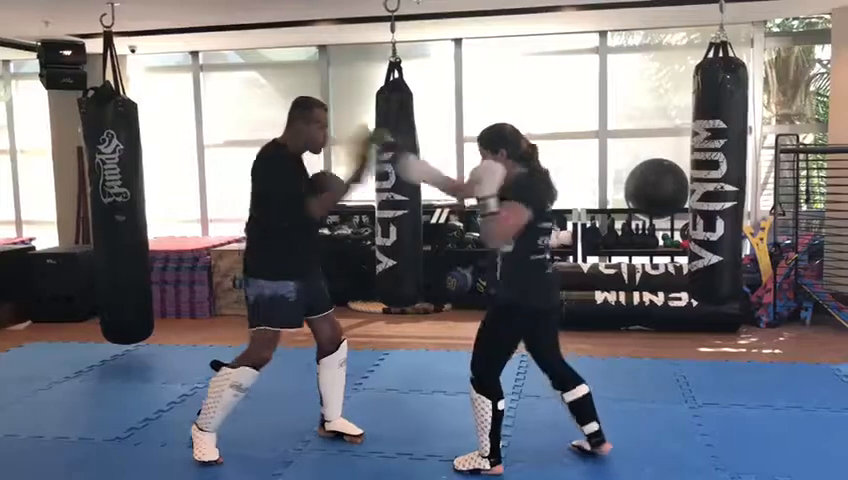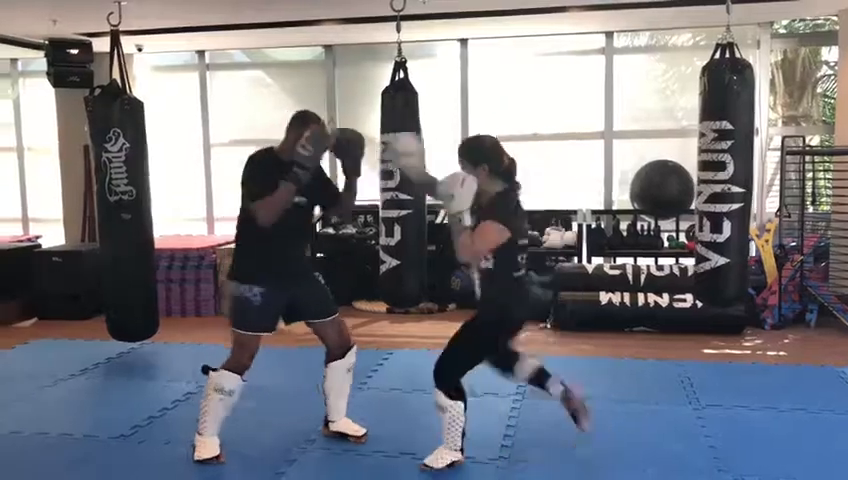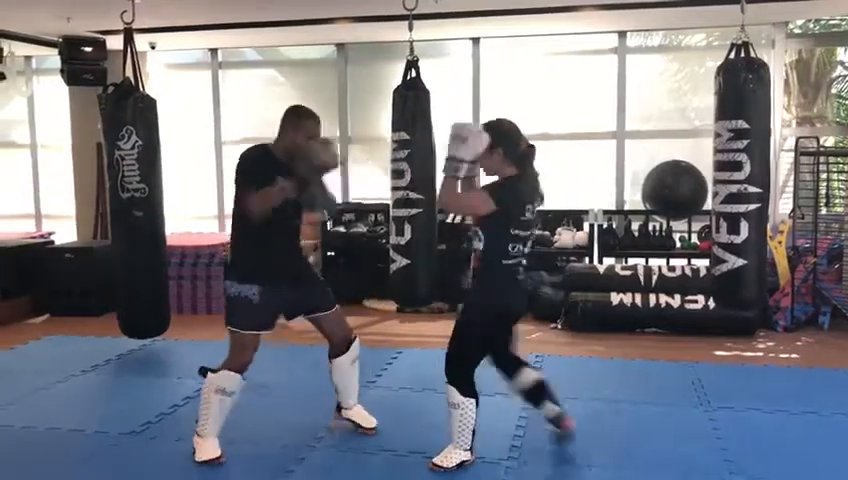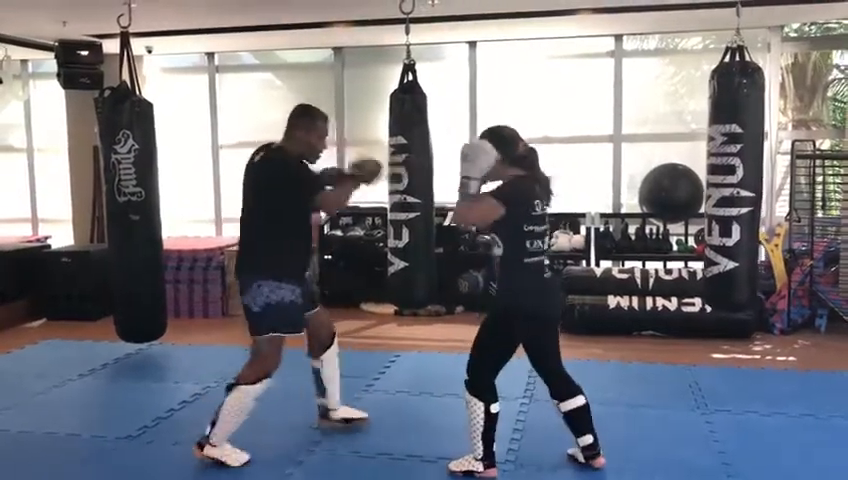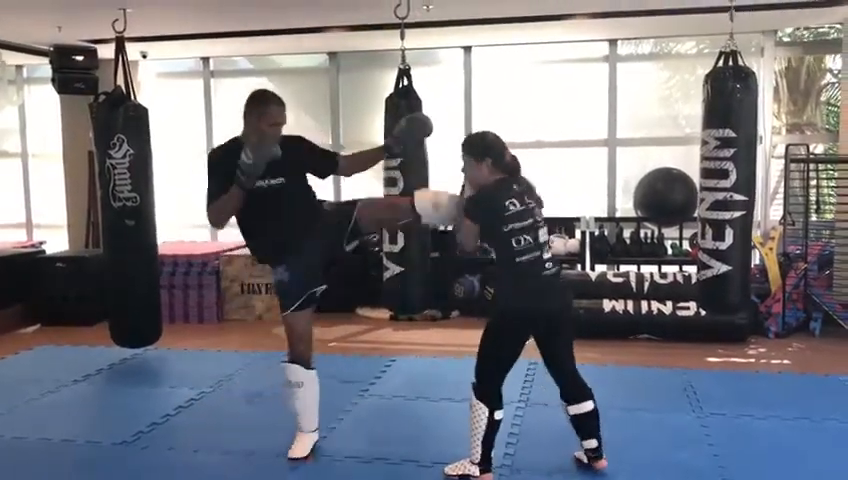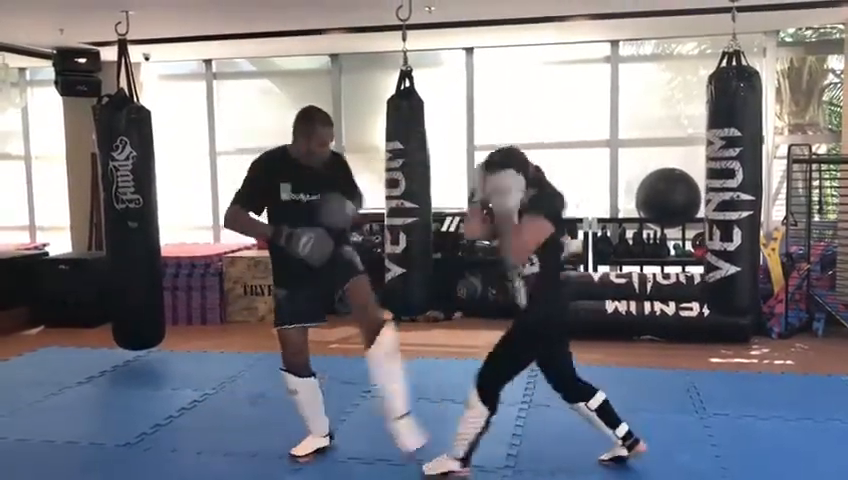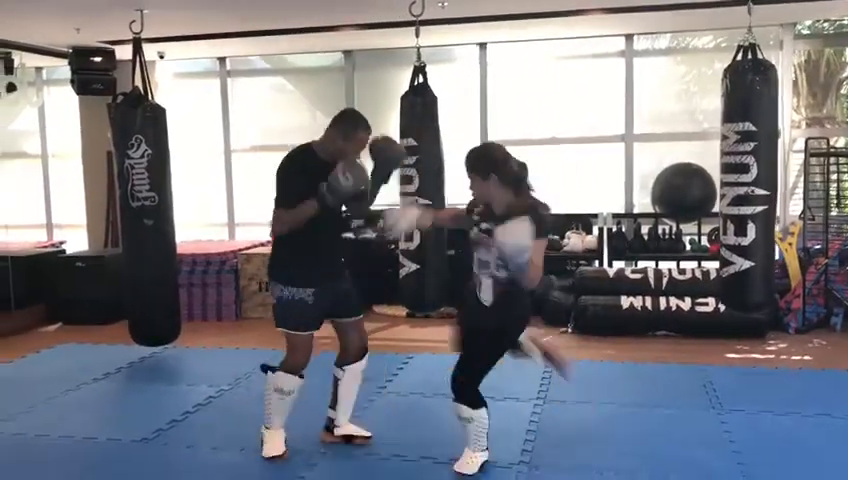
dt=0.7s
person 1, frame 1
left shoulder: (290, 159)
right shoulder: (275, 159)
left elbow: (307, 203)
right elbow: (317, 210)
left wrist: (328, 186)
right wrist: (351, 177)
left hip: (301, 268)
right hip: (272, 273)
left knee: (331, 337)
right knee: (259, 354)
left ankle: (330, 419)
right ankle: (203, 430)
person 1, frame 2
left shoulder: (313, 171)
right shoulder: (260, 163)
left elbow: (341, 209)
right elbow: (263, 216)
left wrist: (351, 174)
right wrist: (298, 175)
left hip: (299, 272)
right hip: (257, 278)
left knee: (341, 342)
right knee: (241, 358)
left ankle: (336, 420)
right ankle: (206, 437)
person 1, frame 3
left shoulder: (305, 163)
right shoulder: (255, 160)
left elbow: (307, 212)
right elbow: (256, 208)
left wrist: (311, 211)
right wrist: (290, 181)
left hip: (295, 269)
right hip: (251, 276)
left knee: (342, 336)
right knee: (239, 359)
left ankle: (349, 408)
right ankle: (205, 437)
person 1, frame 4
left shoulder: (269, 158)
right shoulder: (285, 165)
left elbow: (299, 201)
right elbow: (329, 204)
left wrist: (348, 175)
right wrist: (355, 177)
left hip: (282, 270)
right hip: (268, 274)
left knee: (324, 333)
right knee: (265, 362)
left ankle: (331, 408)
right ankle: (214, 441)
person 1, frame 5
left shoulder: (293, 147)
right shoulder: (224, 158)
left elbow: (344, 165)
right elbow: (216, 220)
left wrist: (391, 148)
right wrist: (244, 180)
left hip: (321, 227)
right hip: (286, 257)
left knee: (389, 207)
right knee: (299, 345)
right ankle: (307, 431)
person 1, frame 6
left shoulder: (335, 163)
right shoulder: (267, 166)
left elbow: (354, 199)
right elbow: (233, 218)
left wrist: (349, 210)
right wrist: (281, 235)
left hip: (333, 255)
right hip: (291, 271)
left knee: (370, 318)
right knee: (294, 358)
left ankle: (400, 417)
right ankle: (318, 433)
person 1, frame 7
left shoulder: (338, 164)
right shoulder: (297, 165)
left elbow: (357, 205)
right elbow: (281, 224)
right wrist: (324, 194)
left hip: (330, 269)
right hip: (296, 275)
left knee: (355, 343)
right knee: (298, 357)
left ankle: (336, 424)
right ankle: (272, 428)
person 2, frame 1
left shoulder: (525, 188)
right shoulder: (520, 182)
left elbow: (494, 239)
right elbow: (463, 188)
left wrist: (487, 199)
right wrist: (429, 175)
left hip: (517, 298)
right hip: (542, 294)
left knee: (484, 374)
right knee: (554, 364)
left ankle: (489, 458)
right ankle: (597, 438)
person 2, frame 2
left shoulder: (502, 208)
right shoulder: (497, 195)
left elbow: (467, 253)
right elbow: (442, 189)
left wrist: (457, 210)
right wrist: (419, 174)
left hip: (500, 308)
right hip: (510, 301)
left knee: (446, 372)
right knee: (500, 357)
left ankle: (452, 449)
right ankle: (565, 396)
person 2, frame 3
left shoulder: (505, 191)
right shoulder: (523, 185)
left elbow: (448, 203)
right elbow: (484, 210)
left wrist: (457, 160)
right wrist: (468, 165)
left hip: (490, 297)
right hip: (509, 294)
left knee: (457, 369)
right knee: (503, 356)
left ankle: (462, 450)
right ankle: (555, 412)
person 2, frame 4
left shoulder: (511, 192)
right shoulder: (533, 186)
left elbow: (465, 218)
right elbow: (489, 215)
left wrist: (470, 179)
right wrist: (478, 181)
left hip: (515, 302)
right hip: (544, 297)
left knee: (479, 376)
right knee: (553, 372)
right ankle: (591, 451)
person 2, frame 5
left shoulder: (480, 202)
right shoulder: (524, 190)
left elbow: (467, 245)
left hip: (517, 304)
right hip: (554, 297)
left knee: (487, 382)
right knee: (568, 376)
person 2, frame 6
left shoulder: (543, 209)
right shoulder: (513, 207)
left elbow: (517, 248)
right elbow: (473, 231)
left wrist: (506, 213)
right wrist: (479, 195)
left hip: (543, 314)
right hip: (541, 312)
left knee: (488, 381)
right knee: (568, 382)
right ankle: (627, 440)
person 2, frame 7
left shoulder: (531, 217)
right shoulder: (483, 206)
left elbow: (531, 280)
right elbow: (452, 217)
left wrist: (521, 258)
right wrist: (418, 217)
left hip: (503, 314)
right hip: (479, 301)
left knee: (463, 382)
right knee: (467, 344)
left ankle: (477, 450)
right ankle: (524, 343)
